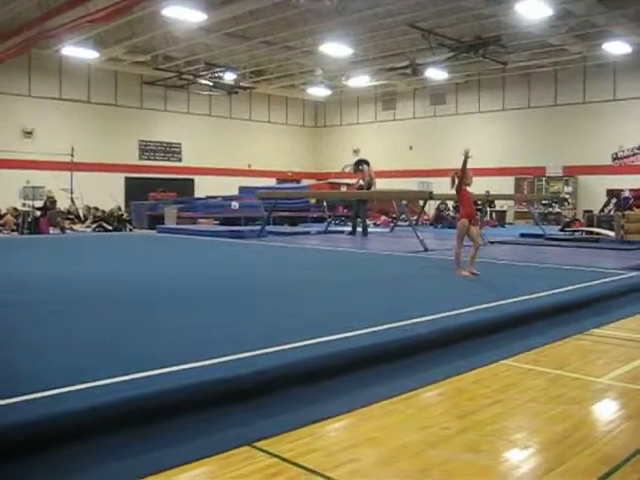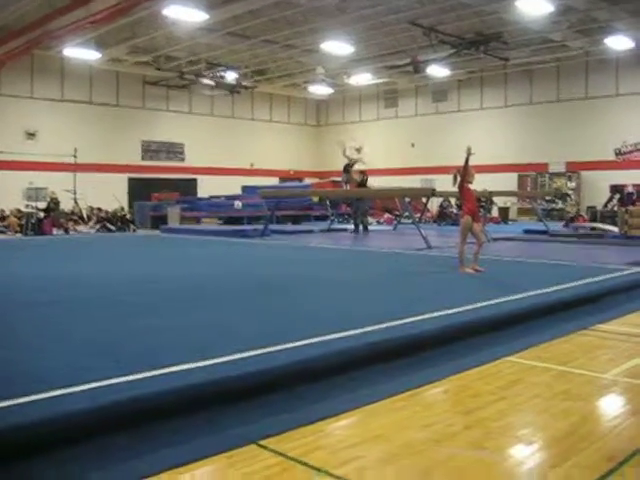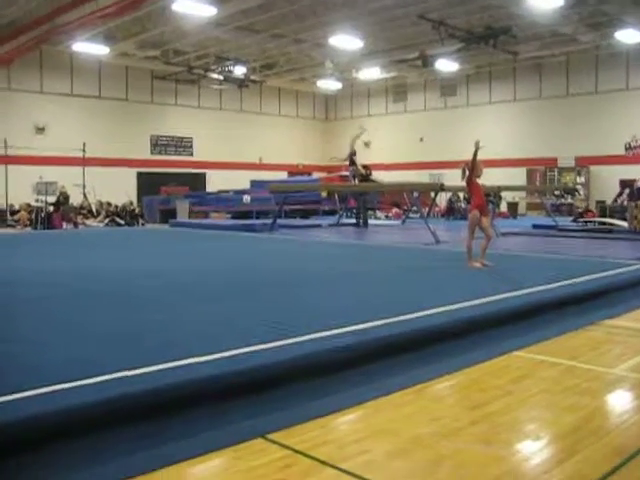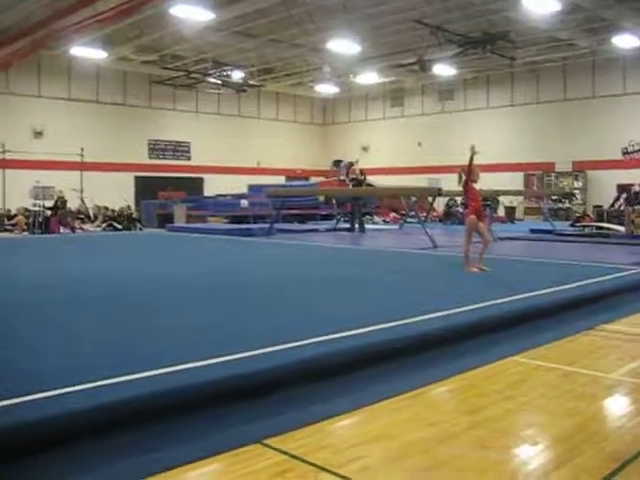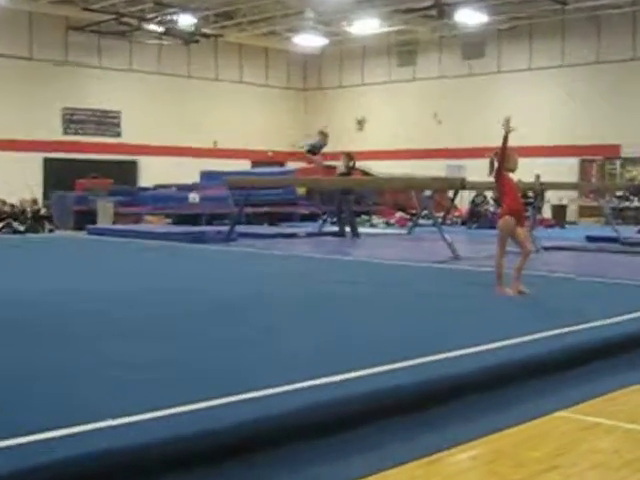
dt=0.7s
person 1, frame 1
left shoulder: (467, 192)
right shoulder: (459, 189)
left elbow: (472, 208)
right elbow: (462, 172)
left wrist: (476, 222)
right wrist: (465, 158)
left hip: (470, 220)
right hip: (463, 219)
left knee: (478, 243)
right knee: (459, 245)
left ankle: (470, 267)
right ankle: (459, 269)
person 1, frame 2
left shoulder: (469, 189)
right shoulder: (461, 186)
left elbow: (474, 205)
right elbow: (464, 170)
left wrist: (479, 220)
right wrist: (467, 156)
left hip: (473, 217)
right hip: (466, 216)
left knee: (481, 240)
right knee: (463, 242)
left ankle: (474, 264)
right ankle: (462, 267)
person 1, frame 3
left shoulder: (477, 184)
right shoulder: (470, 181)
left elbow: (482, 199)
right elbow: (472, 164)
left wrist: (487, 214)
right wrist: (476, 150)
left hip: (481, 211)
right hip: (474, 210)
left knee: (489, 235)
right knee: (471, 236)
left ankle: (481, 258)
right ankle: (470, 261)
person 1, frame 4
left shoulder: (473, 188)
right shoulder: (466, 186)
left elbow: (479, 205)
right elbow: (469, 168)
left wrist: (484, 218)
right wrist: (472, 155)
left hip: (477, 216)
right hip: (471, 215)
left knee: (487, 239)
right knee: (468, 241)
left ankle: (479, 263)
right ankle: (468, 265)
person 1, frame 5
left shoulder: (510, 180)
right shoulder: (500, 176)
left elbow: (517, 202)
left wrist: (523, 222)
left hip: (515, 218)
right hip: (506, 217)
left knee: (527, 249)
right knee: (501, 252)
